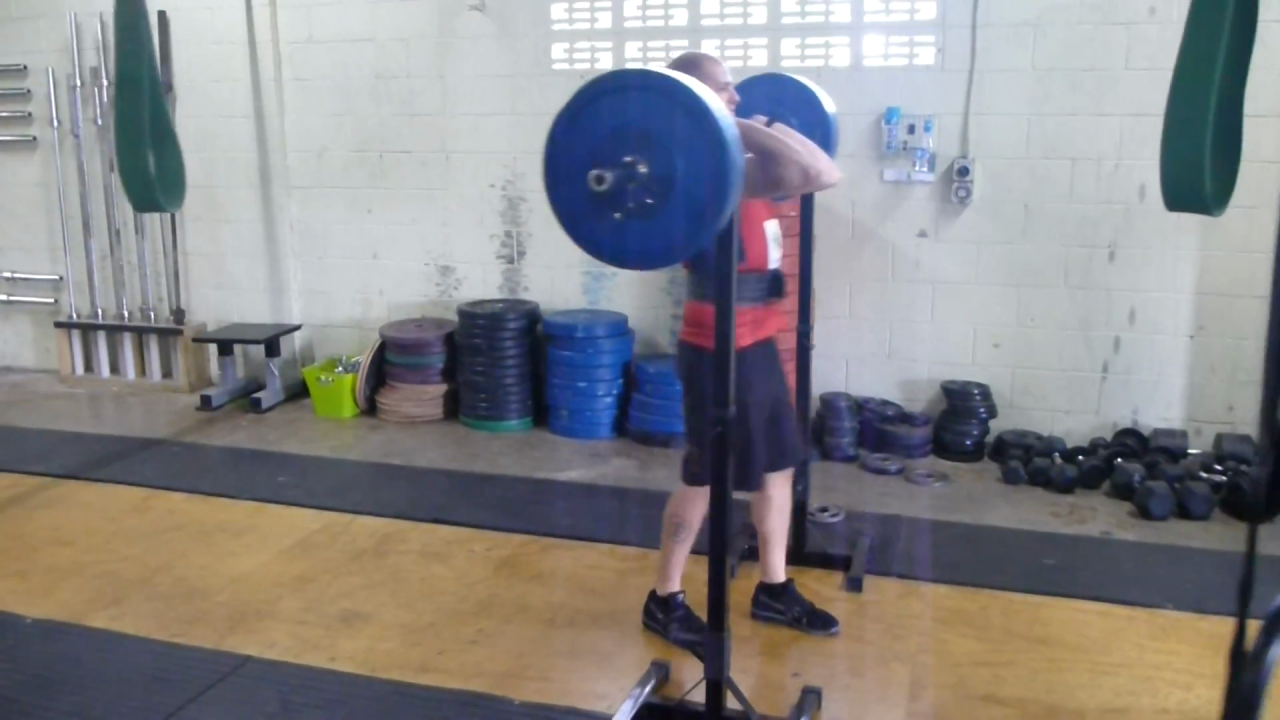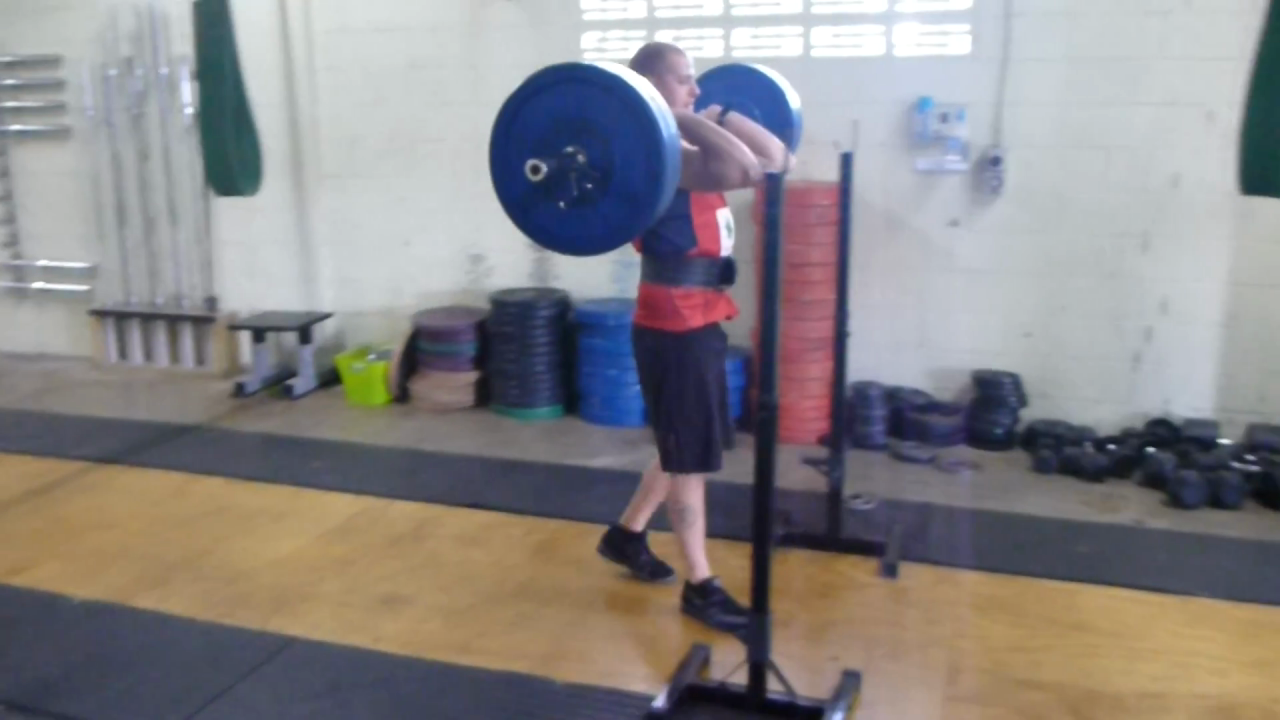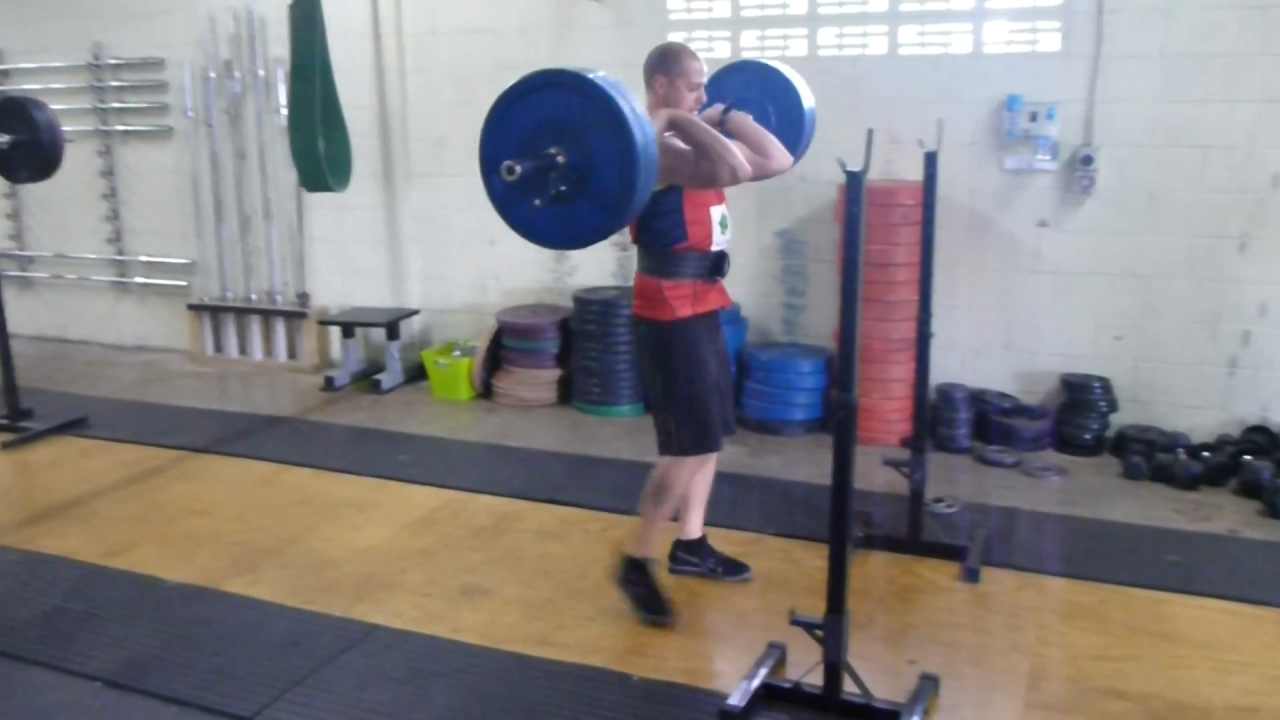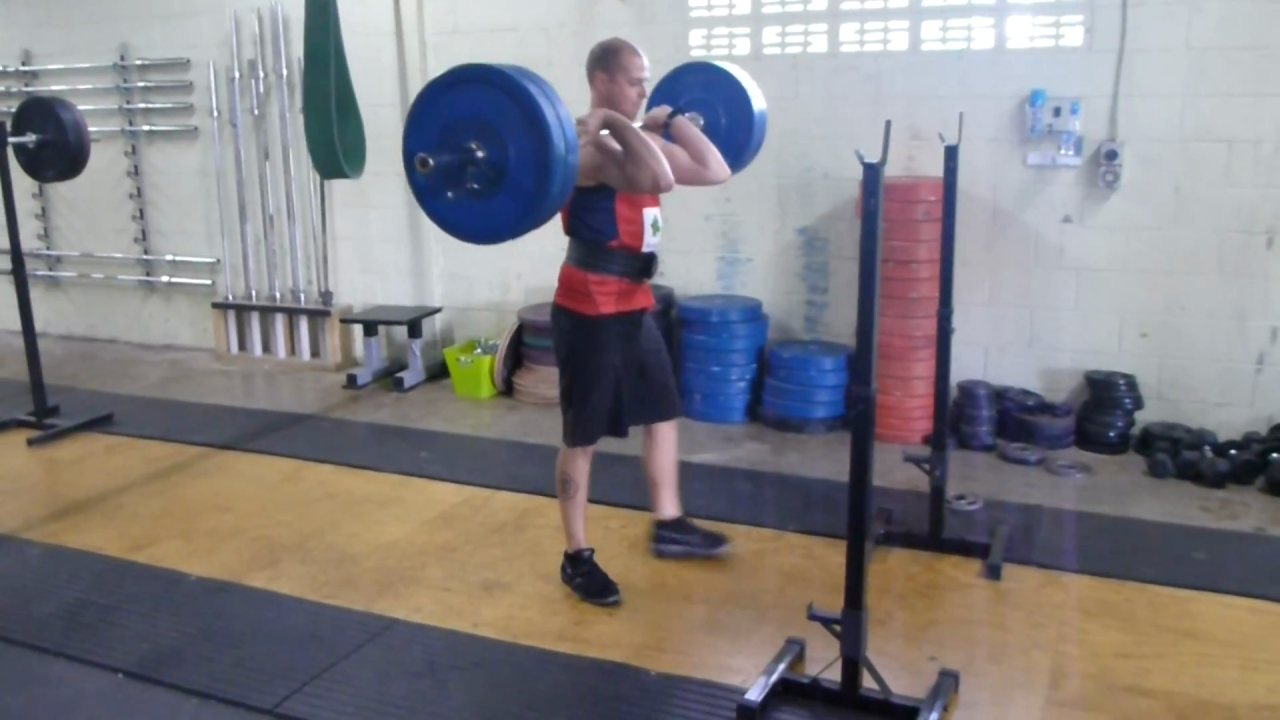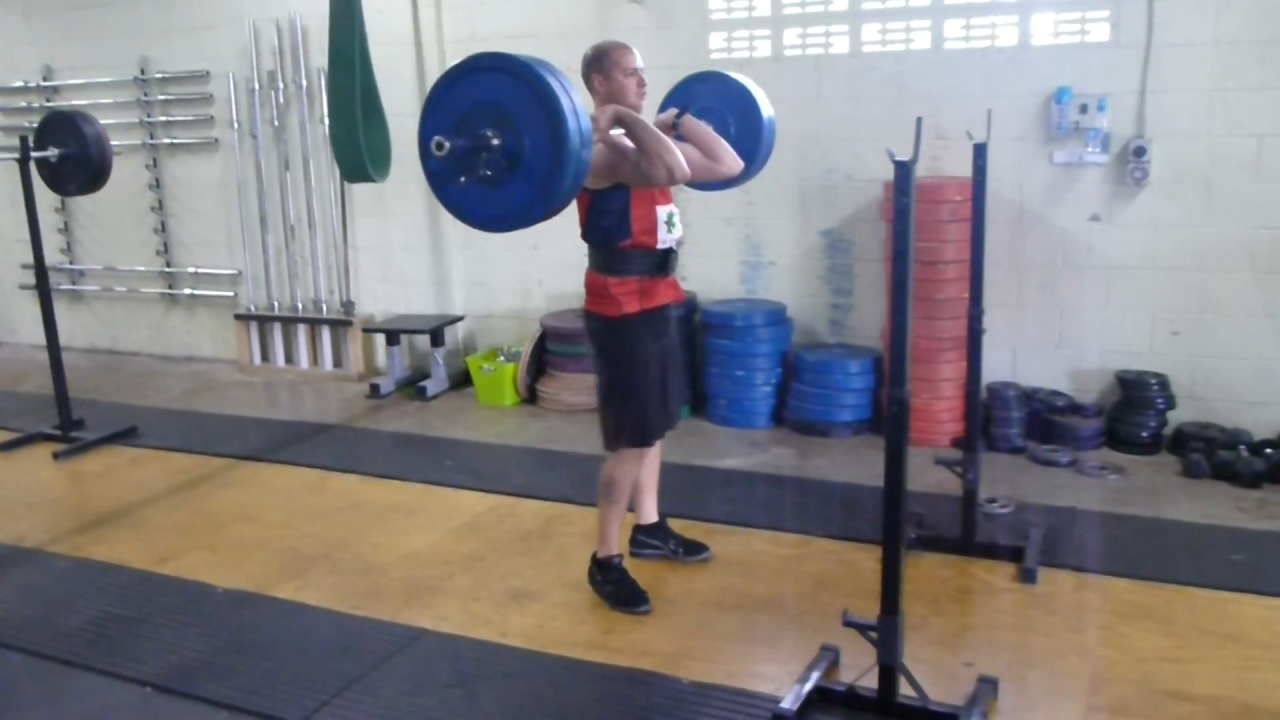
dt=0.5s
person 1, frame 1
left shoulder: (734, 158)
left elbow: (826, 173)
right elbow: (810, 176)
left wrist: (767, 126)
right wrist: (746, 133)
left hip: (755, 338)
right hip: (716, 343)
left knee: (774, 467)
right knee: (703, 477)
left ankle: (775, 591)
right ankle: (664, 600)
person 1, frame 2
left shoulder: (689, 145)
left elbow: (778, 160)
right elbow: (744, 169)
left wrist: (720, 116)
right wrist: (688, 121)
left hip: (703, 316)
right hip: (673, 323)
left knee: (691, 446)
right knee: (689, 457)
left ankle: (627, 533)
right ankle: (699, 585)
person 1, frame 3
left shoulder: (697, 146)
right shoulder: (654, 150)
left elbow: (779, 161)
right elbow: (735, 169)
left wrist: (731, 116)
right wrist: (682, 119)
left hip: (704, 307)
right hip: (667, 316)
left knee: (712, 438)
right knee: (689, 448)
left ankle: (691, 545)
right ankle: (636, 562)
person 1, frame 4
left shoulder: (642, 141)
right shoulder: (586, 148)
left elbow: (715, 172)
right elbow: (658, 180)
left wrist: (672, 120)
right wrist: (616, 124)
left hip: (634, 306)
right hip: (589, 311)
left knee: (662, 415)
right knee: (582, 437)
left ankle: (670, 525)
right ankle: (576, 556)
person 1, frame 5
left shoulder: (643, 141)
right shoulder: (599, 150)
left elbow: (728, 164)
right elbow: (672, 171)
left wrist: (679, 119)
right wrist: (626, 119)
left hip: (656, 303)
right hip: (620, 311)
left knee: (652, 427)
right knee: (631, 437)
left ankle: (649, 529)
right ankle: (605, 559)
